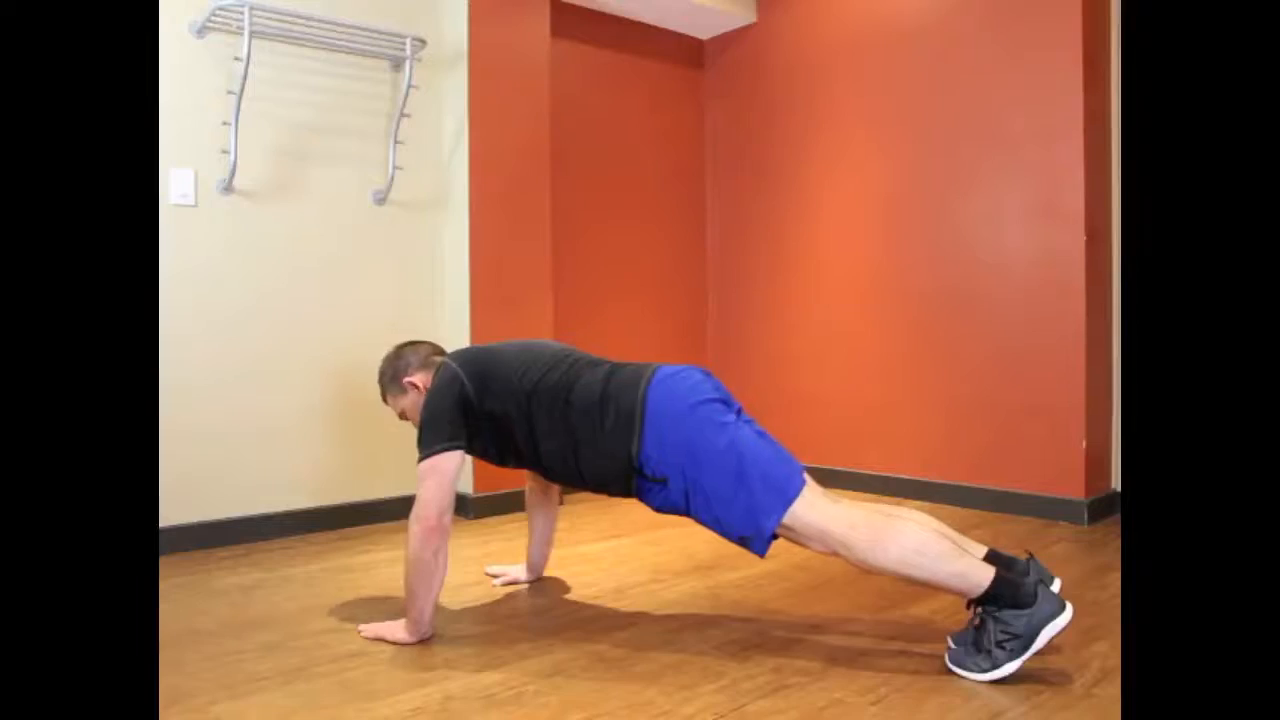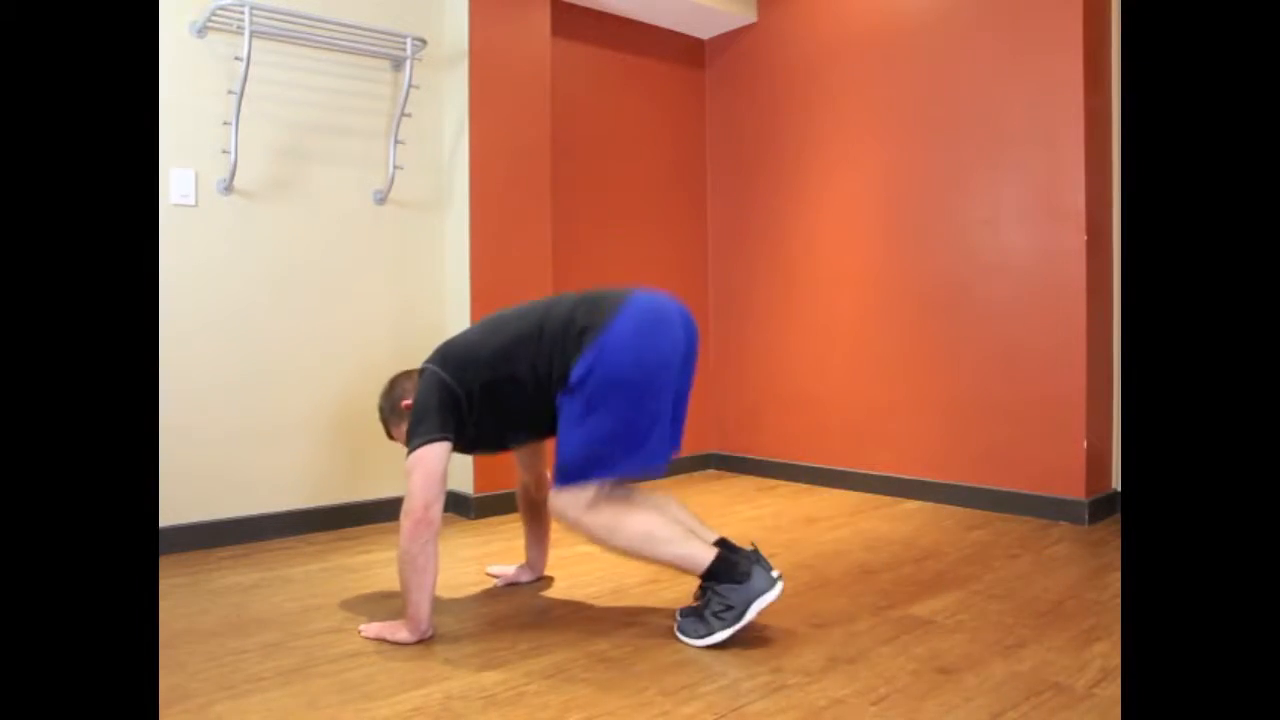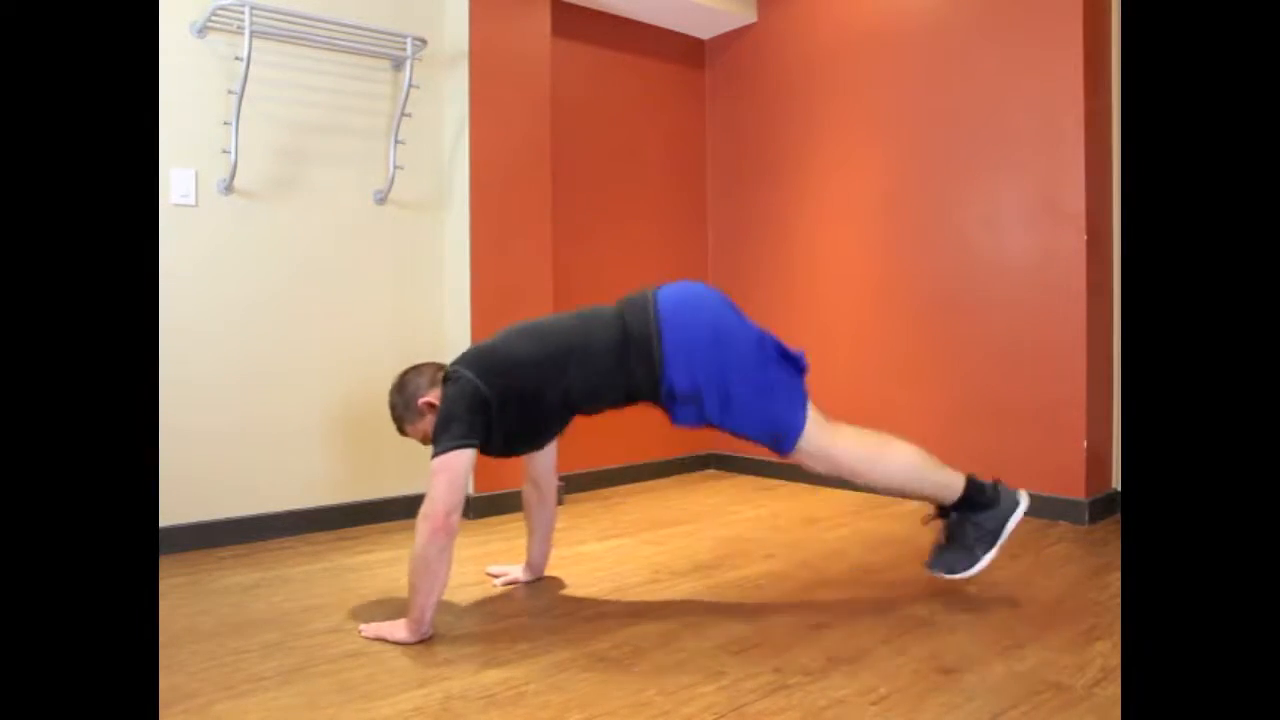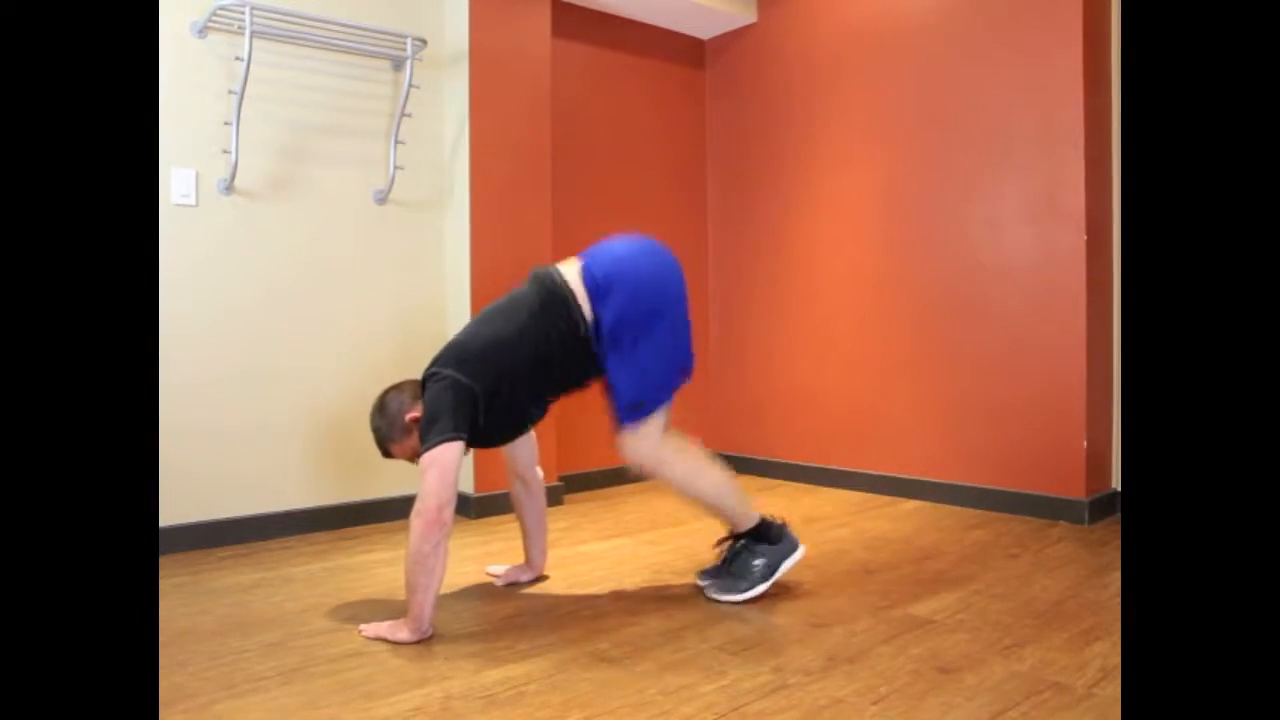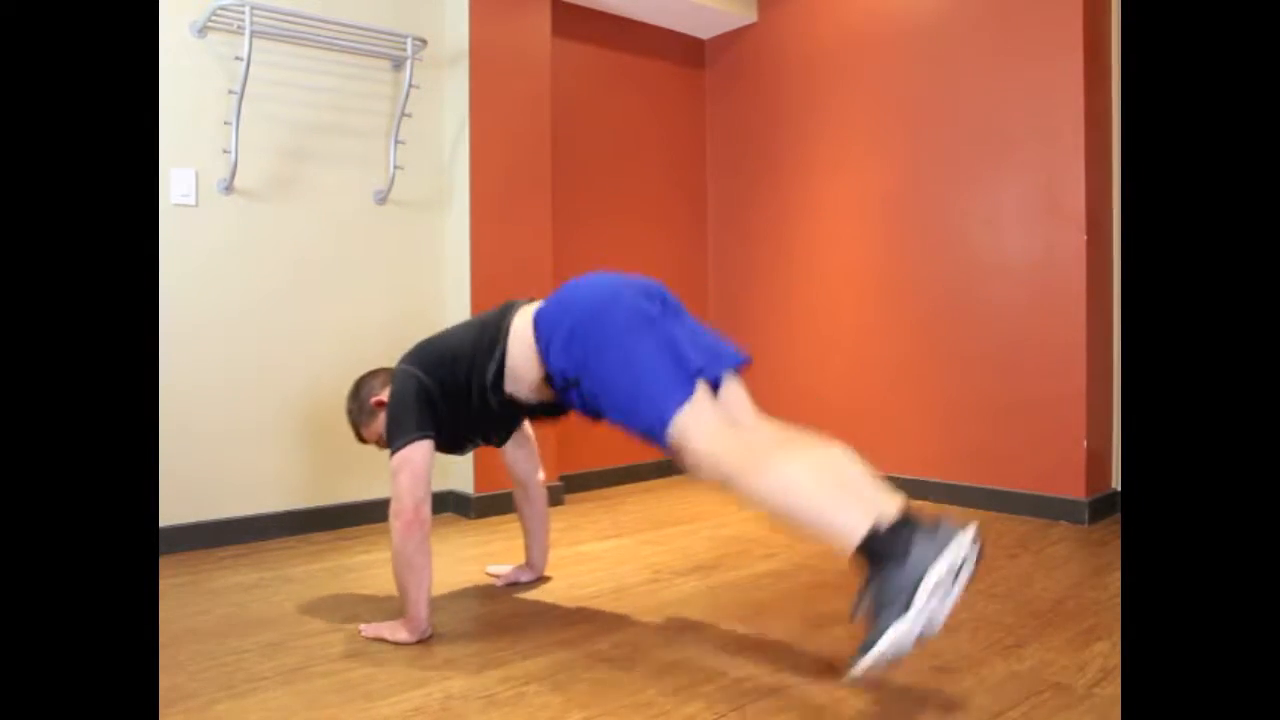
dt=1s
person 1, frame 1
left shoulder: (448, 390)
right shoulder: (498, 378)
left elbow: (430, 519)
right elbow: (545, 464)
left wrist: (415, 622)
right wrist: (533, 567)
left hip: (665, 431)
right hip: (676, 403)
left knee: (819, 523)
right knee: (820, 514)
left ankle: (1015, 597)
right ankle: (1009, 569)
person 1, frame 2
left shoulder: (435, 394)
right shoulder: (482, 383)
left elbow: (421, 515)
right elbow: (533, 479)
left wrist: (415, 625)
right wrist: (533, 566)
left hip: (621, 340)
right hip: (660, 324)
left knee: (576, 504)
right knee: (598, 494)
left ankle: (734, 576)
right ankle: (736, 562)
person 1, frame 3
left shoulder: (465, 394)
right shoulder: (504, 389)
left elbow: (439, 516)
right elbow: (541, 474)
left wrist: (416, 623)
right wrist: (533, 565)
left hip: (682, 335)
right hip: (683, 325)
left knee: (815, 446)
right knee: (813, 440)
left ankle: (978, 500)
right ankle: (966, 503)
person 1, frame 4
left shoulder: (446, 394)
right shoulder: (480, 386)
left elbow: (432, 512)
right elbow: (526, 472)
left wrist: (415, 623)
right wrist: (533, 563)
left hip: (630, 282)
right hip: (625, 277)
left knee: (642, 447)
right knee: (645, 442)
left ankle: (763, 537)
right ankle: (751, 533)
person 1, frame 5
left shoulder: (411, 390)
right shoulder: (459, 391)
left elbow: (409, 511)
right elbow: (527, 471)
left wrist: (413, 621)
right wrist: (534, 563)
left hip: (585, 323)
right hip: (620, 304)
left knee: (719, 449)
right knee: (751, 432)
left ankle: (897, 559)
right ankle: (917, 541)
